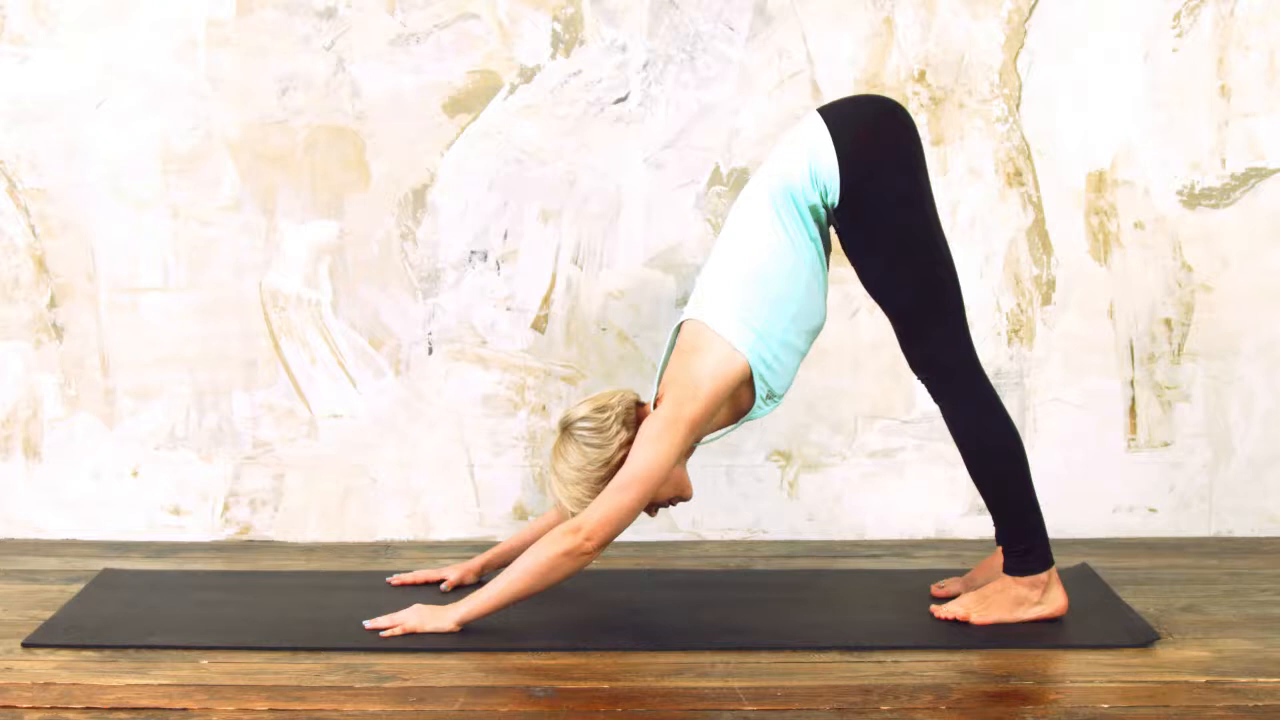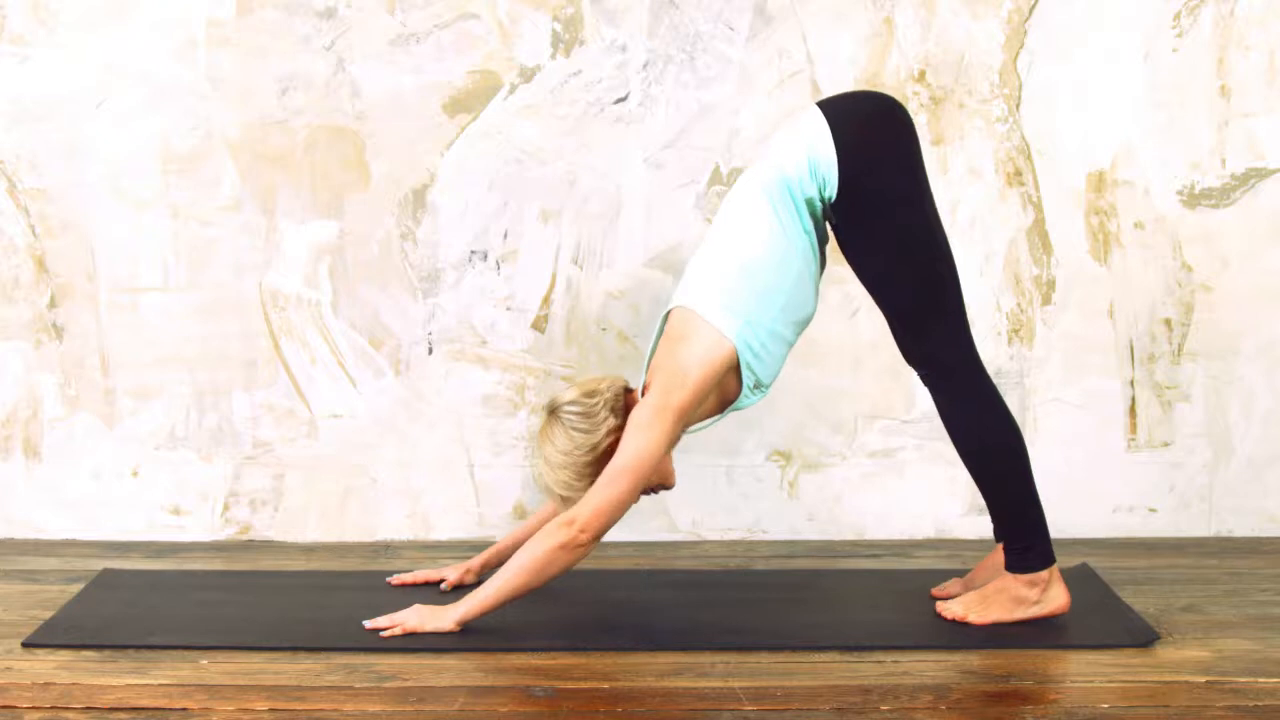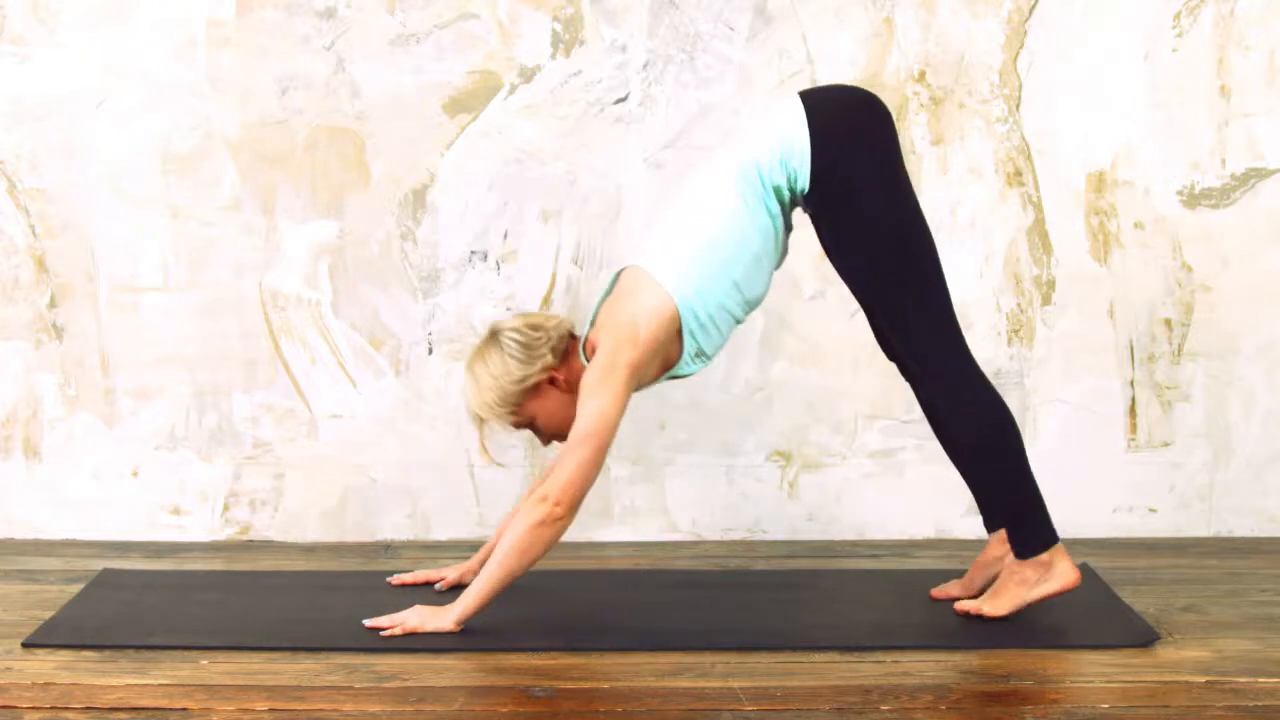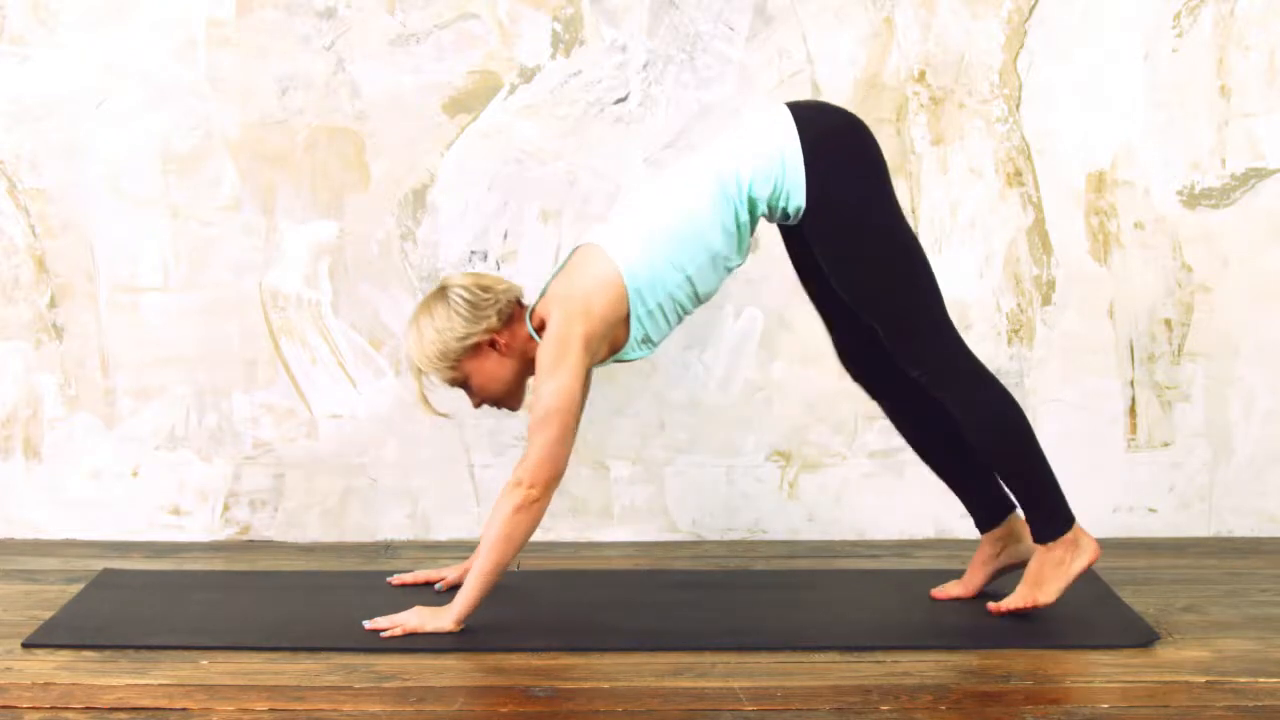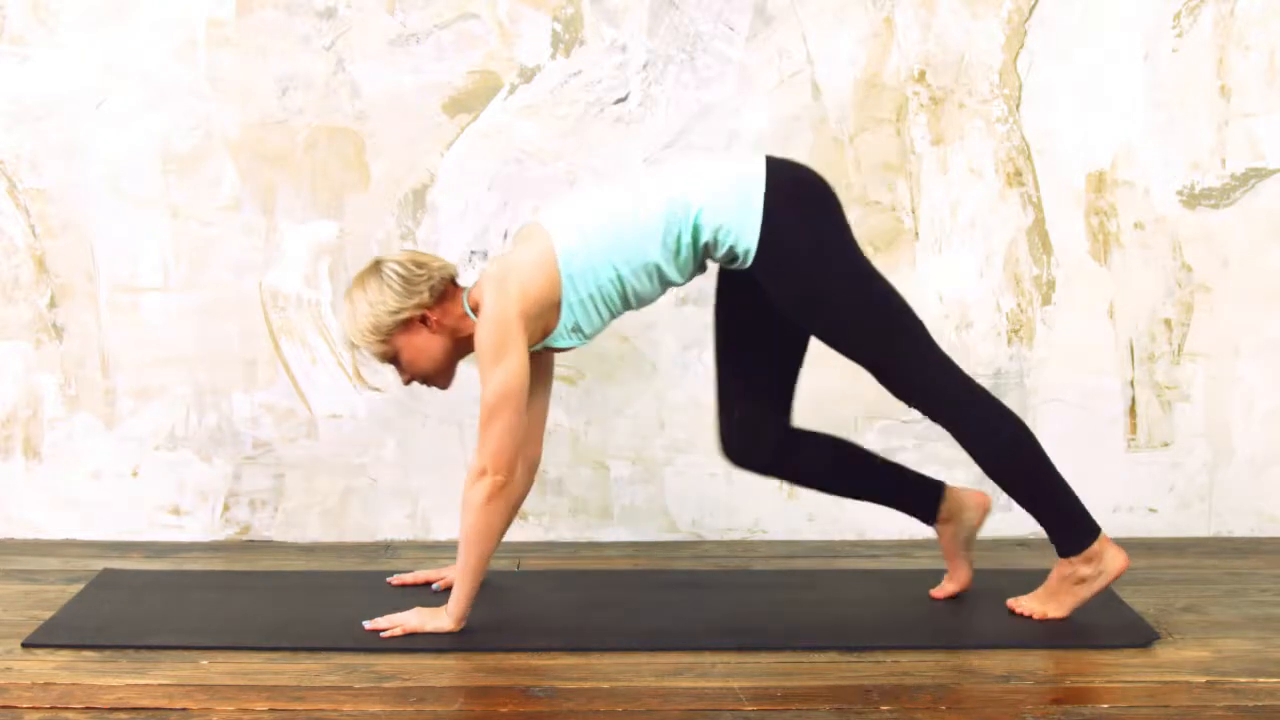
dt=0.4s
person 1, frame 1
left shoulder: (682, 411)
right shoulder: (682, 402)
left elbow: (582, 538)
right elbow: (582, 509)
left wrist: (458, 613)
right wrist: (480, 563)
left hip: (853, 153)
right hip: (843, 157)
left knee: (948, 370)
right knee: (942, 368)
left ankle: (1033, 578)
right ankle: (1015, 553)
person 1, frame 2
left shoulder: (669, 401)
right shoulder: (661, 390)
left elbow: (579, 530)
right elbow: (576, 505)
left wrist: (459, 613)
right wrist: (479, 563)
left hip: (850, 148)
right hip: (839, 153)
left knee: (947, 365)
right knee: (937, 363)
left ankle: (1034, 576)
right ankle: (1015, 548)
person 1, frame 3
left shoulder: (614, 358)
right shoulder: (601, 342)
left elbow: (555, 505)
right elbow: (555, 488)
left wrist: (458, 611)
right wrist: (479, 562)
left hip: (828, 139)
right hip: (815, 146)
left knee: (933, 353)
right knee: (914, 351)
left ankle: (1040, 554)
right ankle: (1009, 538)
person 1, frame 4
left shoulder: (568, 328)
right shoulder: (558, 320)
left elbow: (531, 484)
right elbow: (541, 476)
left wrist: (457, 609)
right wrist: (477, 562)
left hip: (813, 158)
right hip: (794, 169)
left knee: (931, 359)
right knee: (875, 366)
left ankle: (1060, 536)
right ankle: (1005, 530)
person 1, frame 5
left shoulder: (500, 310)
right shoulder: (519, 306)
left elbow: (493, 473)
right elbow: (519, 461)
left wrist: (453, 608)
right wrist: (470, 563)
left hip: (769, 215)
right hip: (750, 227)
left knee: (928, 382)
right knee: (749, 442)
left ankle: (1087, 551)
right ankle: (945, 510)
